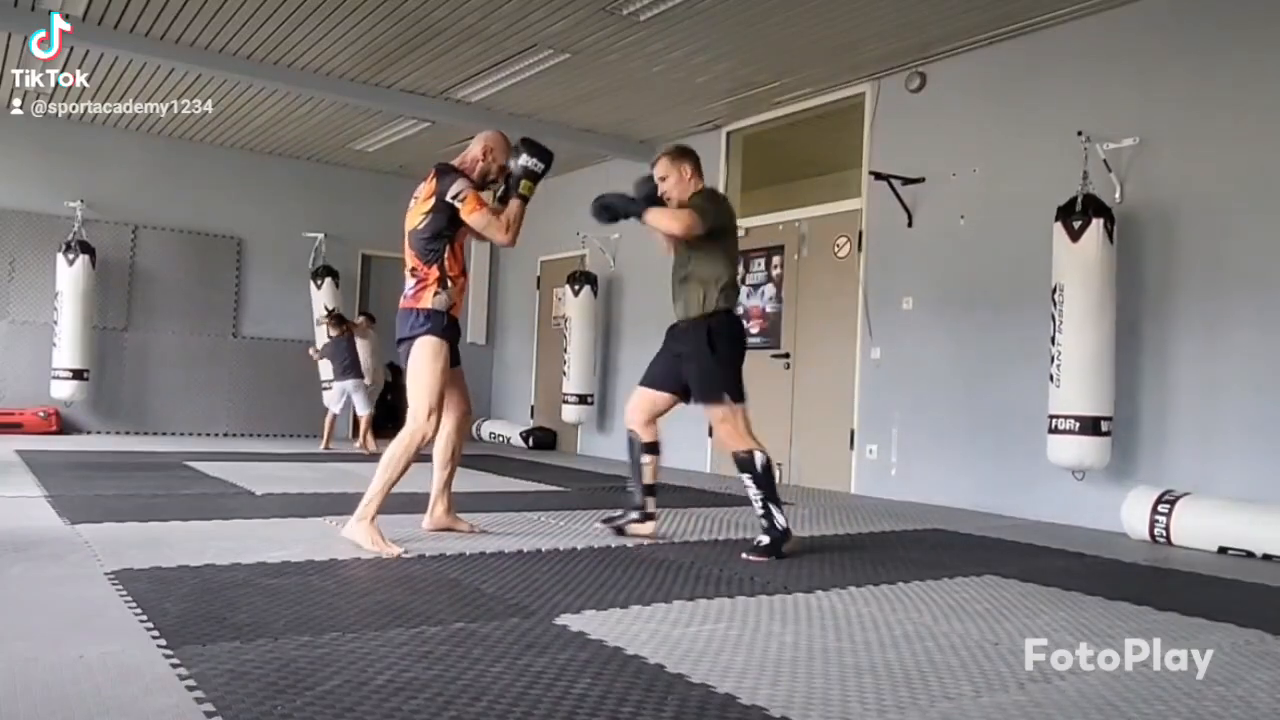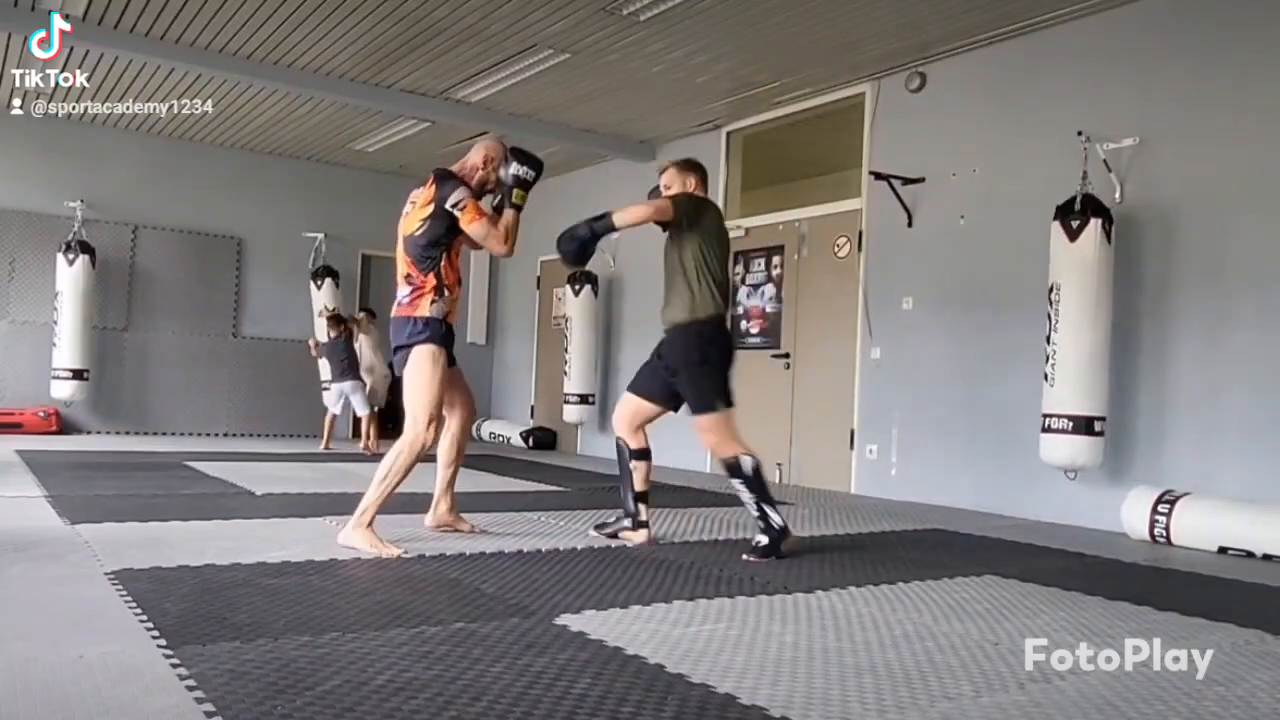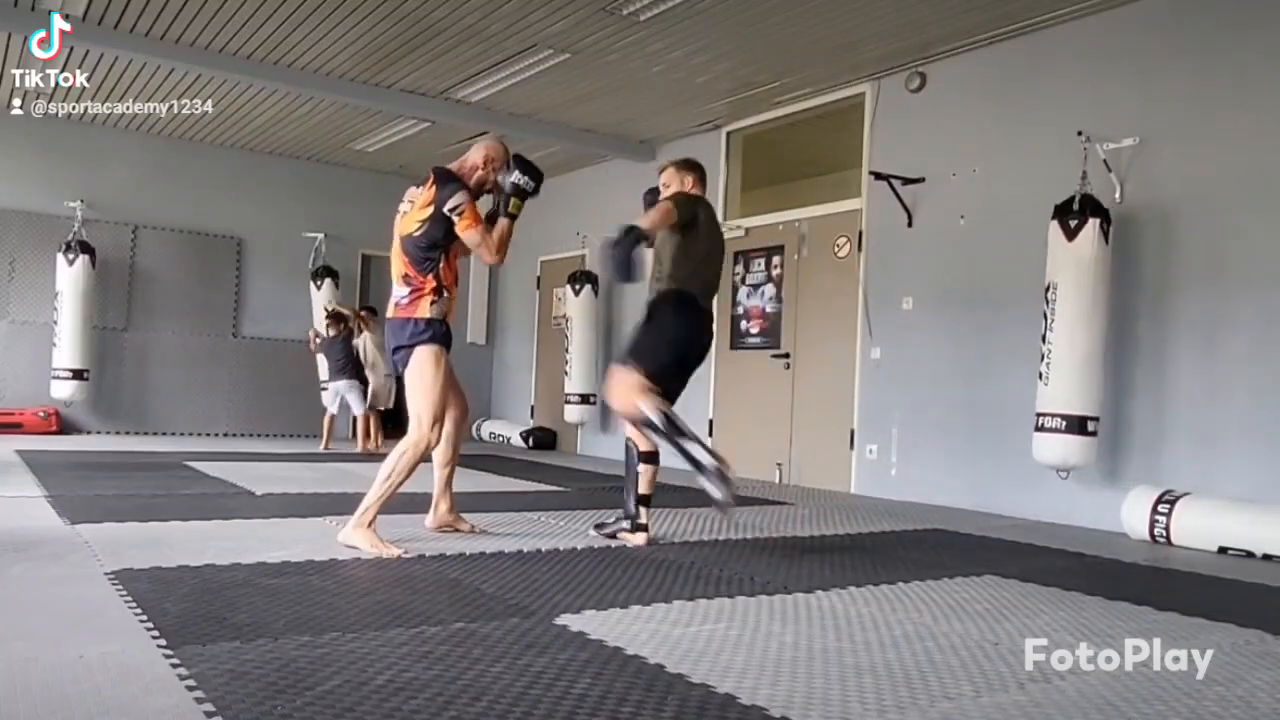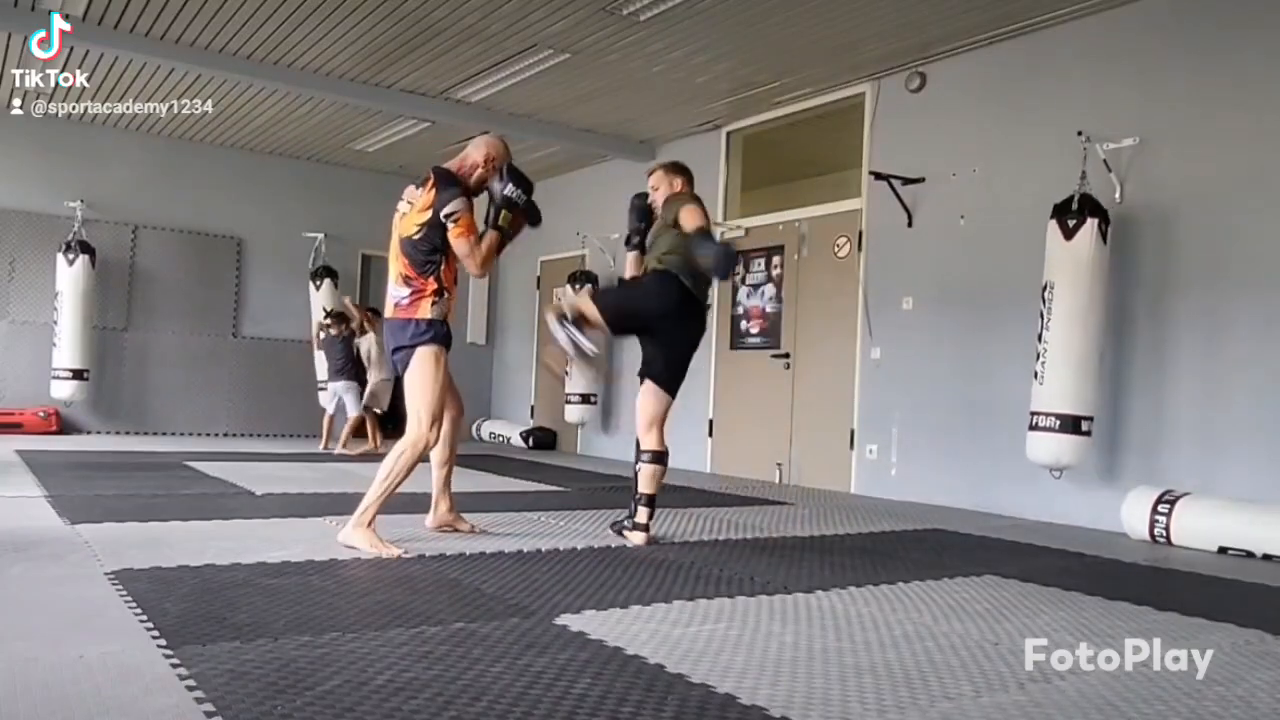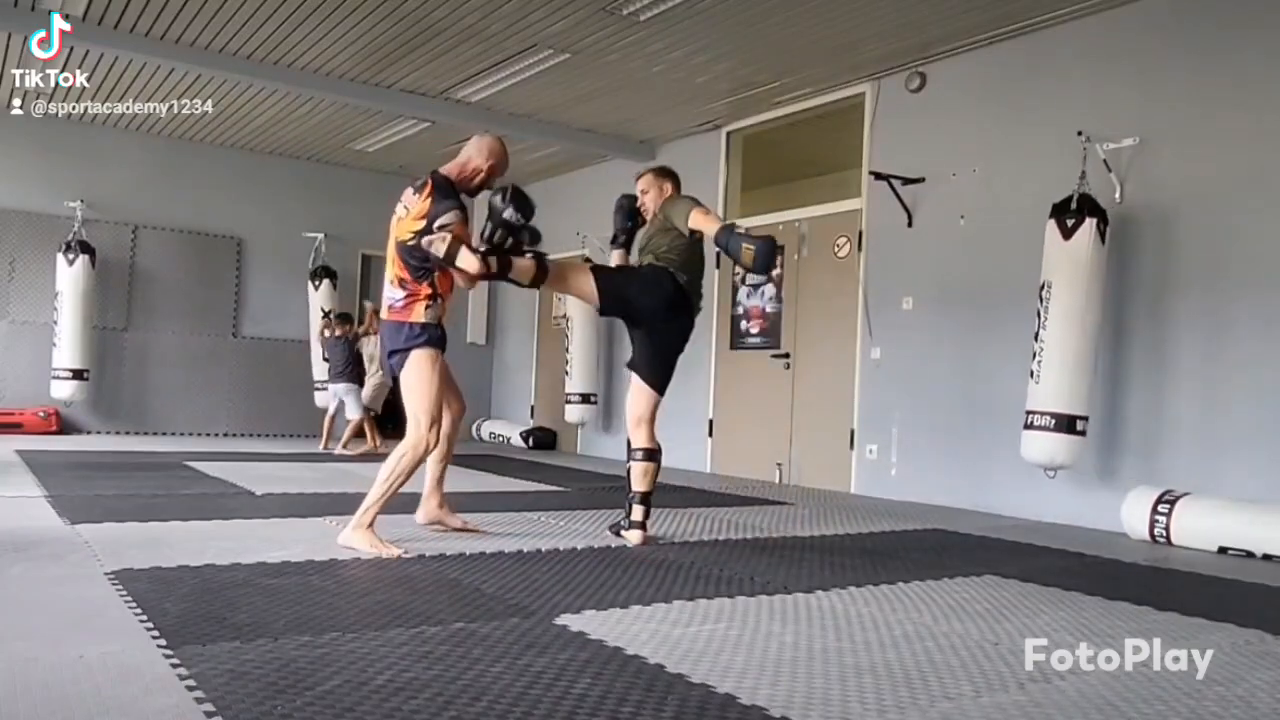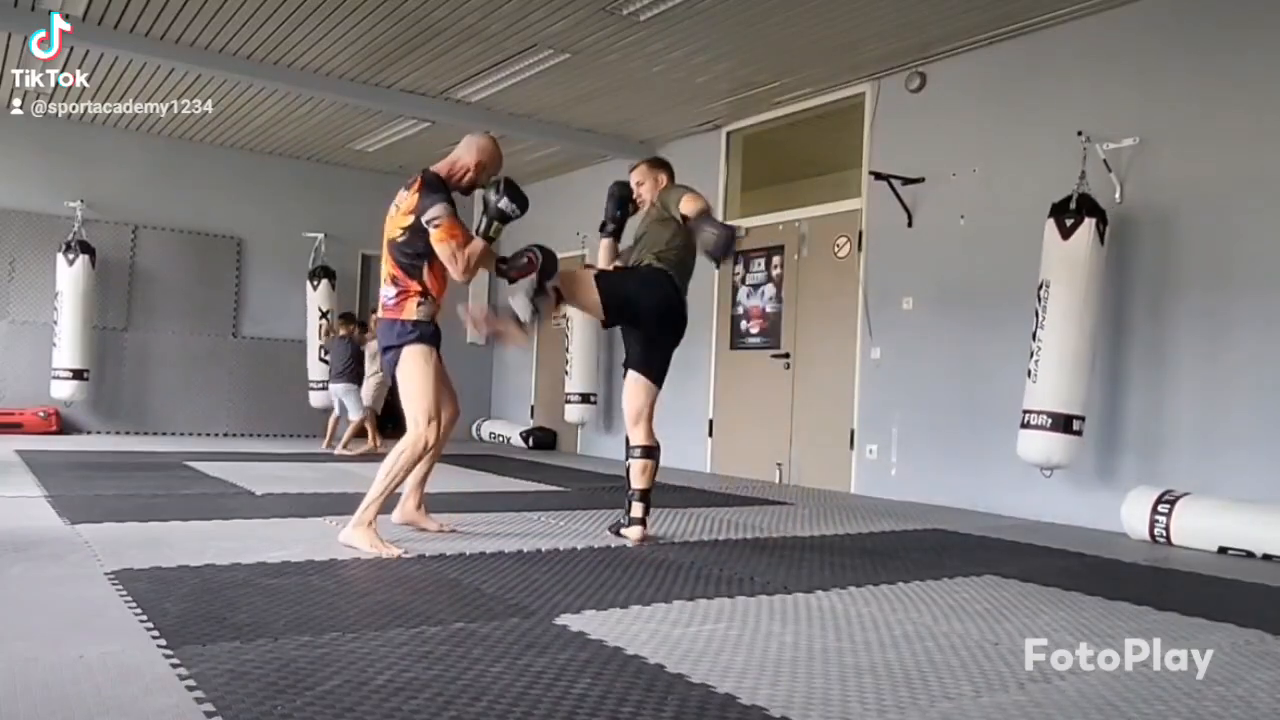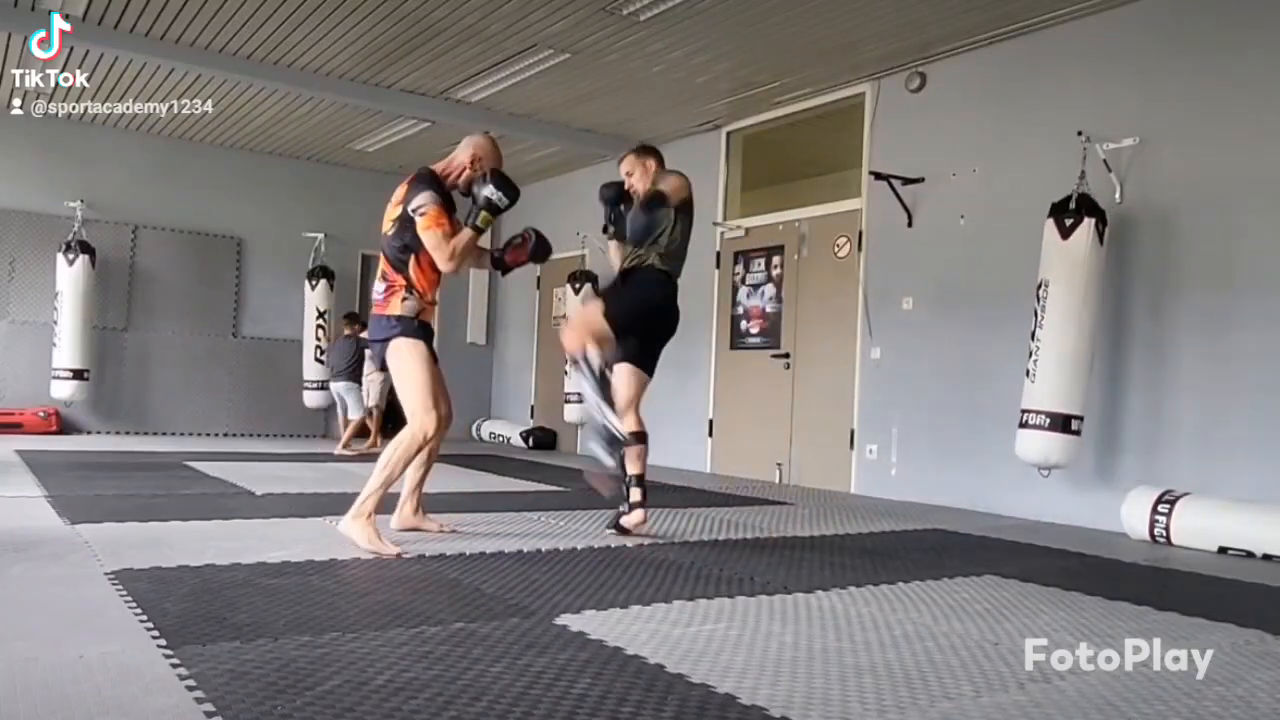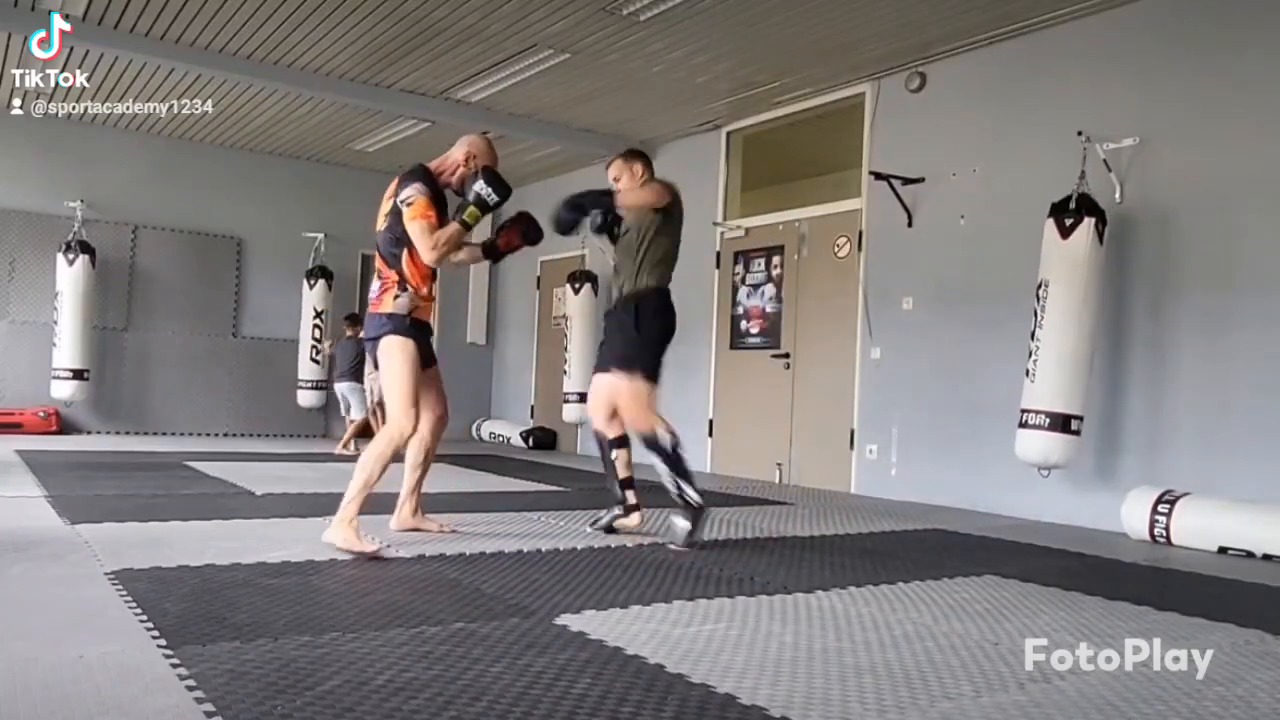
dt=0.1s
person 1, frame 1
left shoulder: (441, 186)
right shoulder: (453, 183)
left elbow: (480, 229)
right elbow: (505, 235)
left wrist: (510, 187)
right wrist: (526, 185)
left hip: (433, 317)
right hip: (427, 316)
left knee: (458, 413)
right knee: (423, 424)
left ankle: (440, 509)
right ankle: (362, 518)
person 1, frame 2
left shoulder: (430, 190)
right shoulder: (452, 191)
left elbow: (466, 240)
right elbow: (502, 246)
left wrist: (503, 200)
right wrist: (517, 193)
left hip: (418, 322)
right hip: (421, 324)
left knee: (462, 411)
right knee: (421, 433)
left ankle: (442, 508)
right ankle: (359, 525)
person 1, frame 3
left shoulder: (426, 189)
right shoulder: (451, 193)
right elbow: (493, 254)
left wrist: (501, 207)
right wrist: (514, 202)
left hip: (413, 321)
right hip: (420, 324)
left knee: (456, 411)
right knee: (425, 432)
left ankle: (442, 508)
right ankle: (360, 524)
person 1, frame 4
left shoulder: (425, 186)
right shoulder: (450, 196)
right elbow: (478, 261)
left wrist: (504, 227)
right wrist: (504, 214)
left hip: (408, 320)
right hip: (420, 324)
left knee: (452, 411)
right knee: (424, 433)
left ankle: (443, 509)
right ankle: (359, 524)
person 1, frame 5
left shoulder: (424, 189)
right shoulder: (446, 205)
right elbow: (467, 276)
left wrist: (492, 247)
right wrist: (496, 243)
left hip: (404, 322)
right hip: (414, 326)
left knee: (453, 408)
right knee: (424, 436)
left ankle: (433, 503)
right ankle: (359, 525)
person 1, frame 6
left shoulder: (428, 189)
right shoulder: (435, 199)
left elbow: (450, 257)
right elbow: (460, 270)
right wrist: (493, 222)
left hip: (412, 323)
right hip: (406, 324)
left knee: (447, 412)
right knee: (425, 431)
left ankle: (409, 505)
right ankle: (360, 523)
person 1, frame 7
left shoulder: (431, 190)
right shoulder: (424, 192)
left elbow: (451, 254)
right elbow: (447, 261)
left wrist: (503, 258)
right wrist: (484, 213)
left hip: (409, 319)
right hip: (398, 320)
left knee: (442, 415)
right knee: (425, 425)
left ankle: (408, 510)
right ankle: (360, 514)
person 1, frame 8
left shoulder: (431, 192)
right shoulder: (415, 186)
left elbow: (448, 253)
right elbow: (430, 252)
left wrist: (496, 247)
right wrist: (474, 208)
left hip: (414, 321)
right hip: (395, 319)
left knee: (436, 414)
right knee: (403, 422)
left ankle: (408, 510)
right ankle: (343, 523)
person 2, frame 1
left shoulder: (708, 201)
right shoulder: (697, 207)
left elbow: (679, 224)
right elbow: (673, 242)
left wrist: (632, 208)
right wrist: (644, 205)
left hip: (713, 331)
right hip: (687, 332)
left knee: (731, 431)
right knee: (637, 413)
left ankle: (774, 526)
right ankle: (642, 511)
person 2, frame 2
left shoulder: (695, 205)
right shoulder: (700, 228)
left elbow: (649, 210)
right elbow: (680, 271)
left wrist: (595, 226)
right wrist: (659, 210)
left hip: (699, 336)
right hip: (678, 341)
left knee: (718, 440)
right knee: (625, 422)
left ankle: (771, 526)
right ankle: (634, 520)
person 2, frame 3
left shoulder: (690, 203)
right shoulder: (700, 228)
left elbow: (664, 213)
left wrist: (634, 231)
right wrist: (651, 235)
left hip: (673, 315)
right hip: (691, 323)
left knee: (623, 392)
right knee: (633, 421)
left ankle: (705, 461)
right ankle: (634, 521)
person 2, frame 4
left shoulder: (683, 203)
right shoulder: (665, 234)
left elbow: (693, 216)
right elbow: (634, 281)
left wrist: (704, 236)
right wrist: (636, 236)
left hip: (665, 290)
right hip: (686, 318)
left knee: (562, 310)
right knee: (649, 424)
left ankle: (581, 345)
right ankle: (640, 521)
person 2, frame 5
left shoulder: (678, 207)
right shoulder: (656, 233)
left elbow: (702, 220)
right elbow: (620, 278)
left wrist: (730, 237)
right wrist: (622, 235)
left hip: (654, 287)
right hip: (676, 315)
left knee: (558, 273)
right knee: (640, 423)
left ankle: (496, 262)
right ankle: (636, 520)
person 2, frame 6
left shoulder: (676, 196)
right shoulder: (652, 223)
left elbow: (692, 203)
right elbow: (606, 267)
left wrist: (705, 221)
right wrist: (612, 223)
left hip: (646, 287)
right hip: (669, 314)
left knee: (545, 267)
right knee: (637, 420)
left ankle: (516, 321)
right ankle: (635, 519)
person 2, frame 7
left shoulder: (672, 184)
right shoulder: (649, 213)
left elbow: (671, 187)
right elbow: (623, 264)
left wrist: (651, 200)
right wrist: (615, 220)
left hip: (648, 286)
right hip: (645, 302)
left knee: (576, 333)
right knee: (624, 406)
left ankle: (607, 430)
right ankle: (634, 503)
person 2, frame 8
left shoulder: (663, 193)
right shoulder: (634, 218)
left elbow: (649, 197)
left wrist: (593, 198)
right wrist: (609, 231)
left hip: (644, 311)
right hip: (624, 315)
left knee: (635, 409)
right knee: (601, 412)
left ankle: (690, 507)
right ankle: (627, 504)
